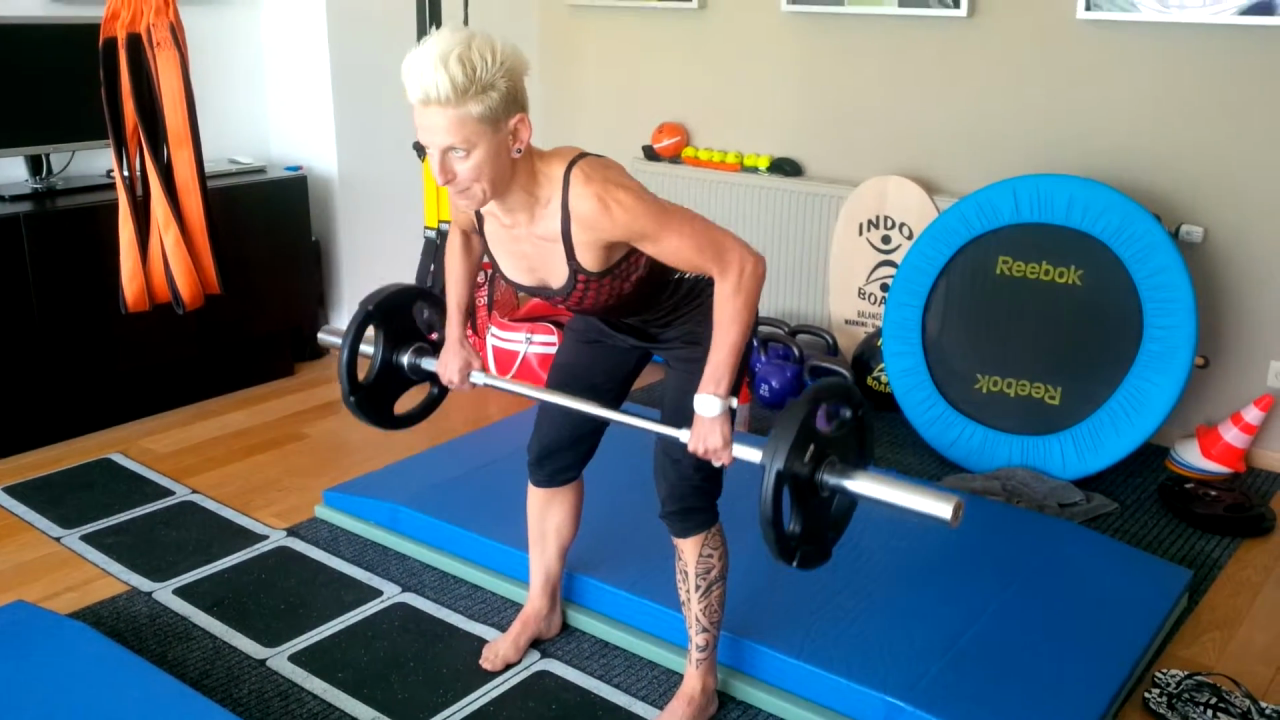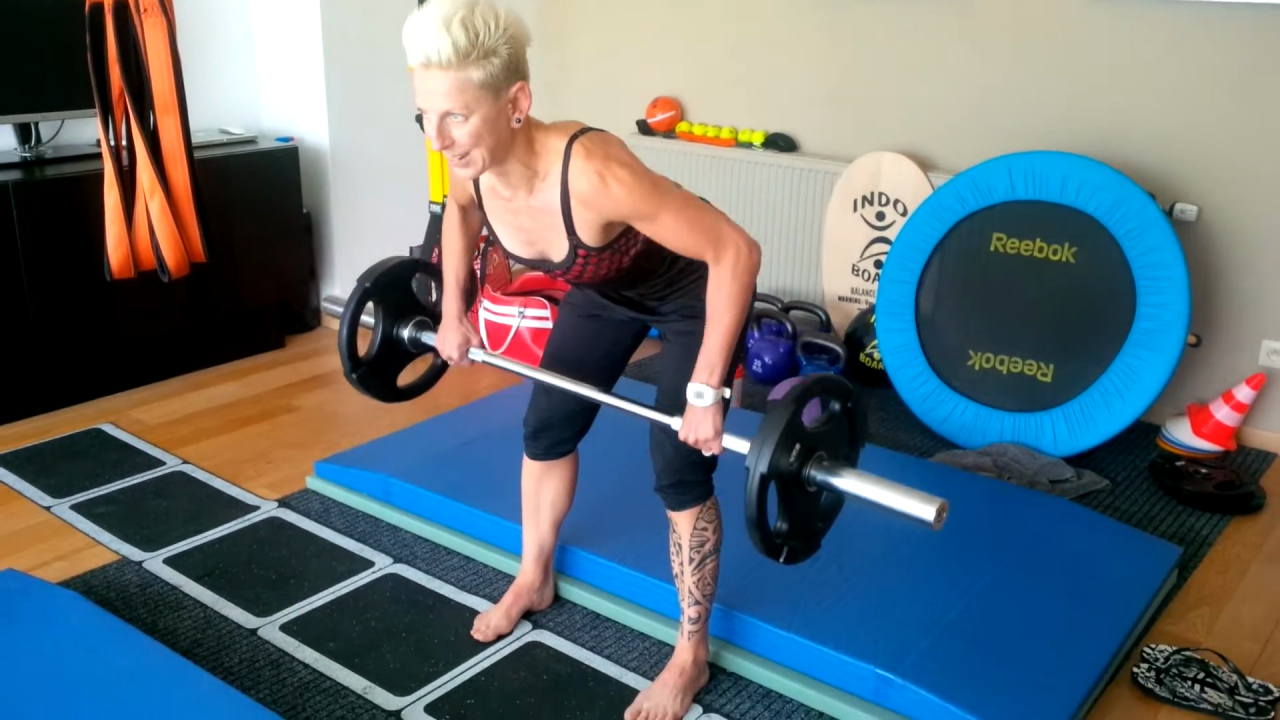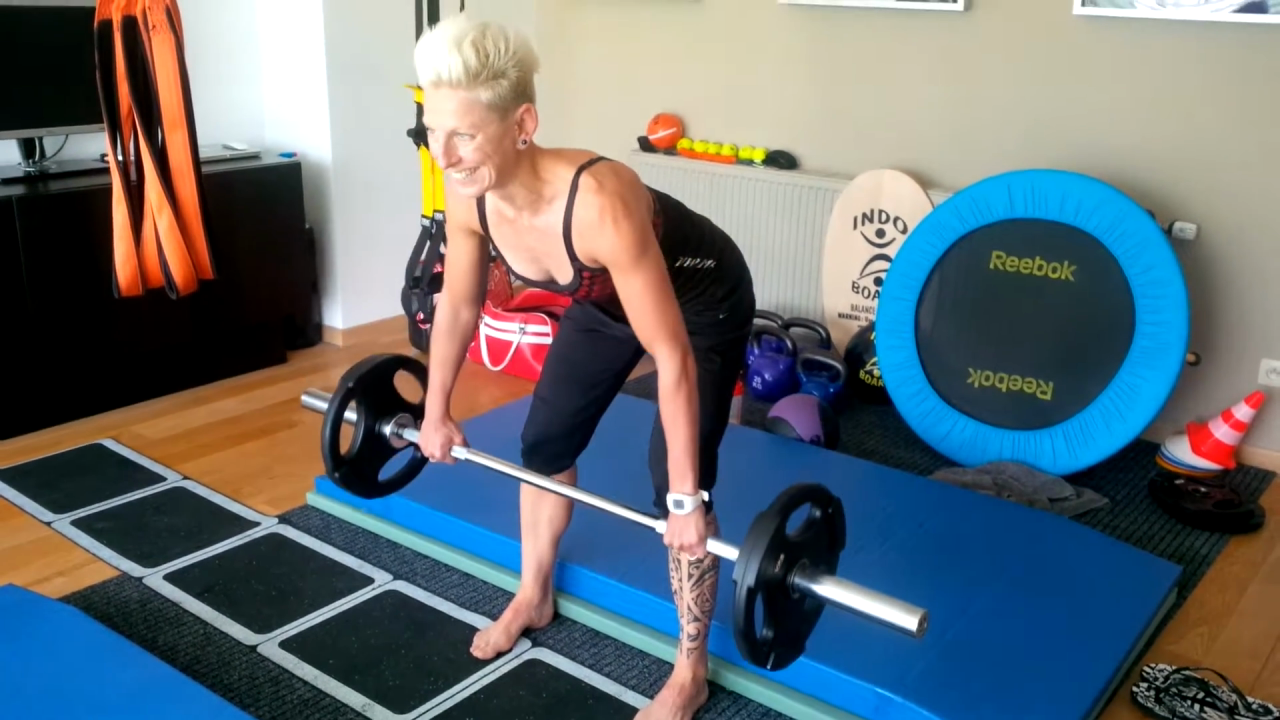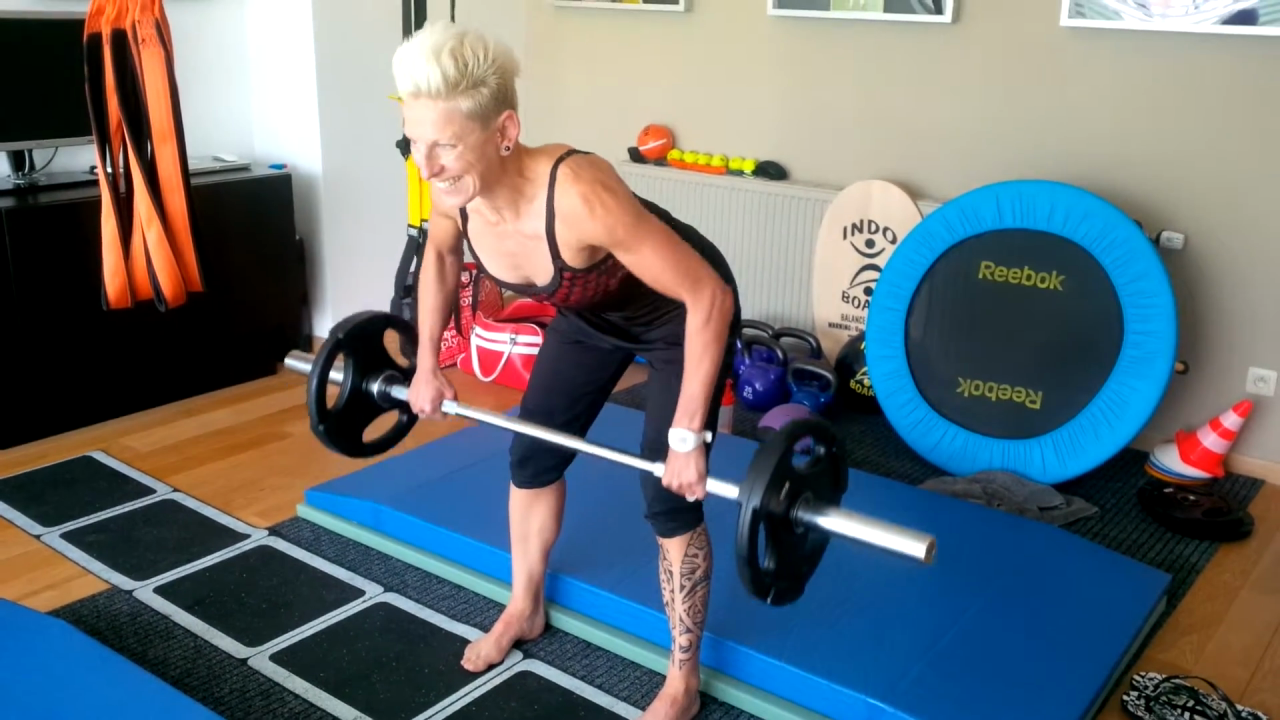
dt=0.7s
person 1, frame 1
left shoulder: (592, 197)
right shoulder: (471, 192)
left elbow: (741, 266)
left wrist: (713, 404)
right wrist: (455, 335)
left hip: (696, 311)
right hip: (609, 312)
left knee: (683, 490)
right knee: (550, 453)
right ankle: (542, 608)
person 1, frame 2
left shoulder: (593, 172)
right shoulder: (469, 166)
left elbow: (735, 251)
left wrist: (705, 391)
right wrist: (453, 311)
left hip: (691, 288)
right hip: (605, 285)
left knee: (678, 466)
right knee: (546, 427)
left ankle: (691, 655)
right ankle: (533, 580)
person 1, frame 3
left shoulder: (599, 204)
right shoulder: (470, 196)
left elbow: (671, 357)
right elbow: (458, 305)
left wrist: (685, 498)
right wrist: (436, 410)
left hip: (701, 299)
right hip: (606, 297)
left knee: (676, 485)
right knee: (543, 443)
right ankle: (533, 598)
person 1, frame 4
left shoulder: (579, 194)
right shoulder: (454, 191)
left elbow: (710, 297)
right elbow: (440, 256)
left wrist: (688, 435)
right wrist: (426, 361)
left hip: (682, 306)
right hip: (591, 310)
left knee: (670, 491)
right knee: (531, 450)
right ankle: (525, 608)
